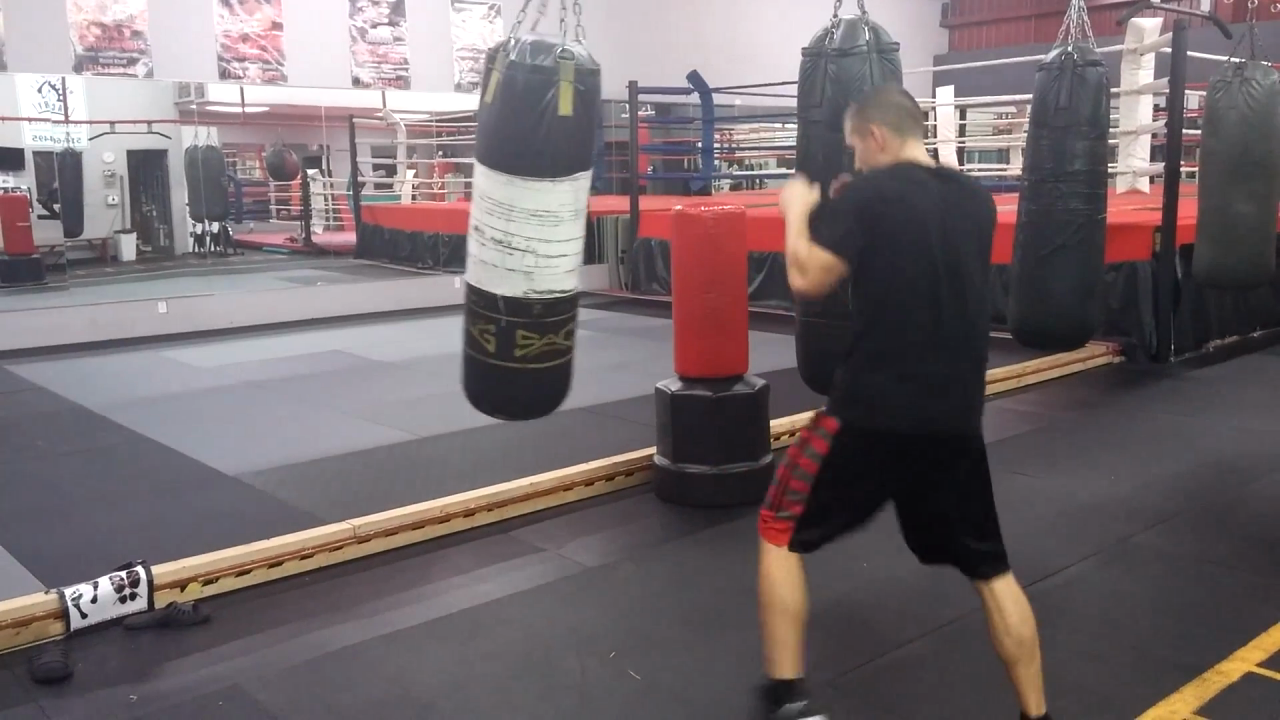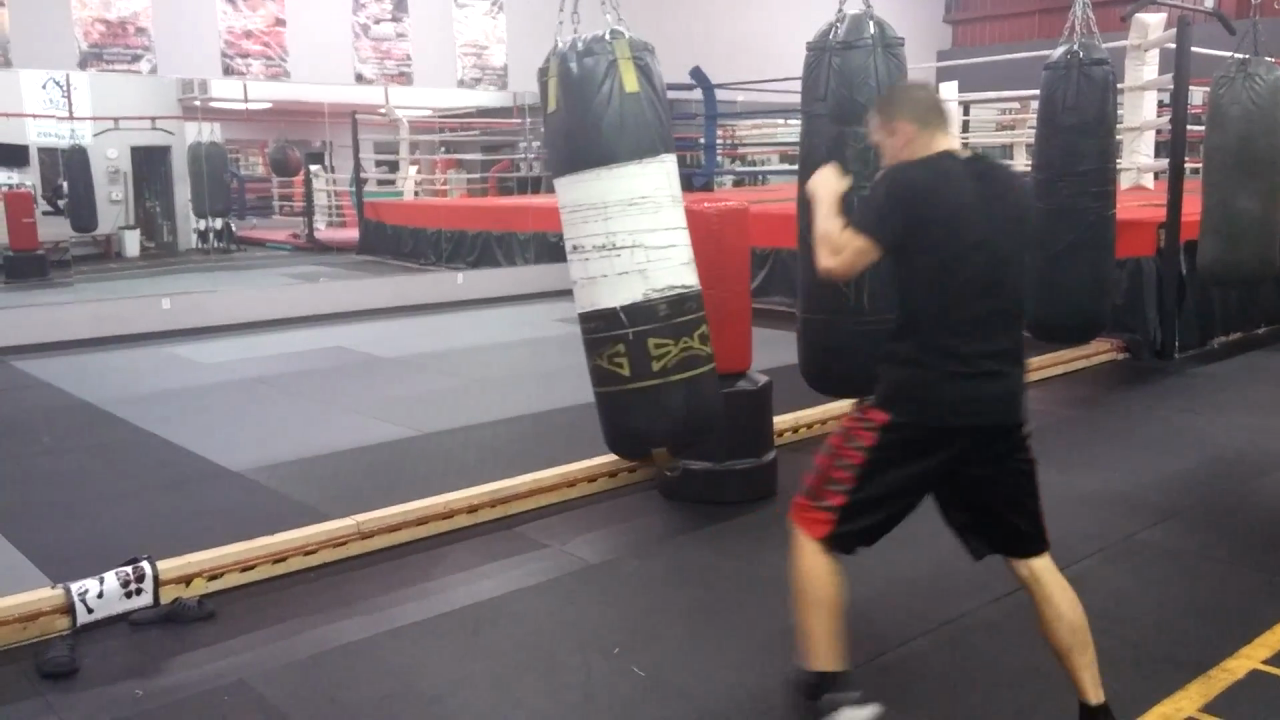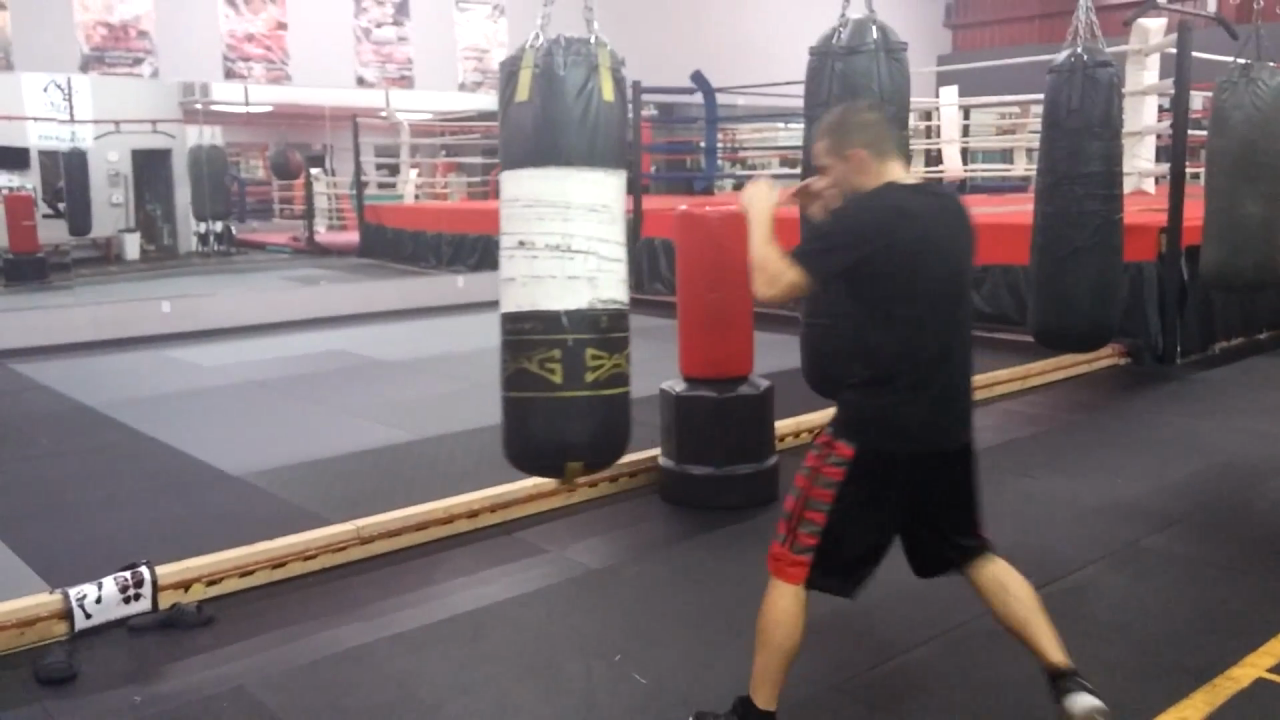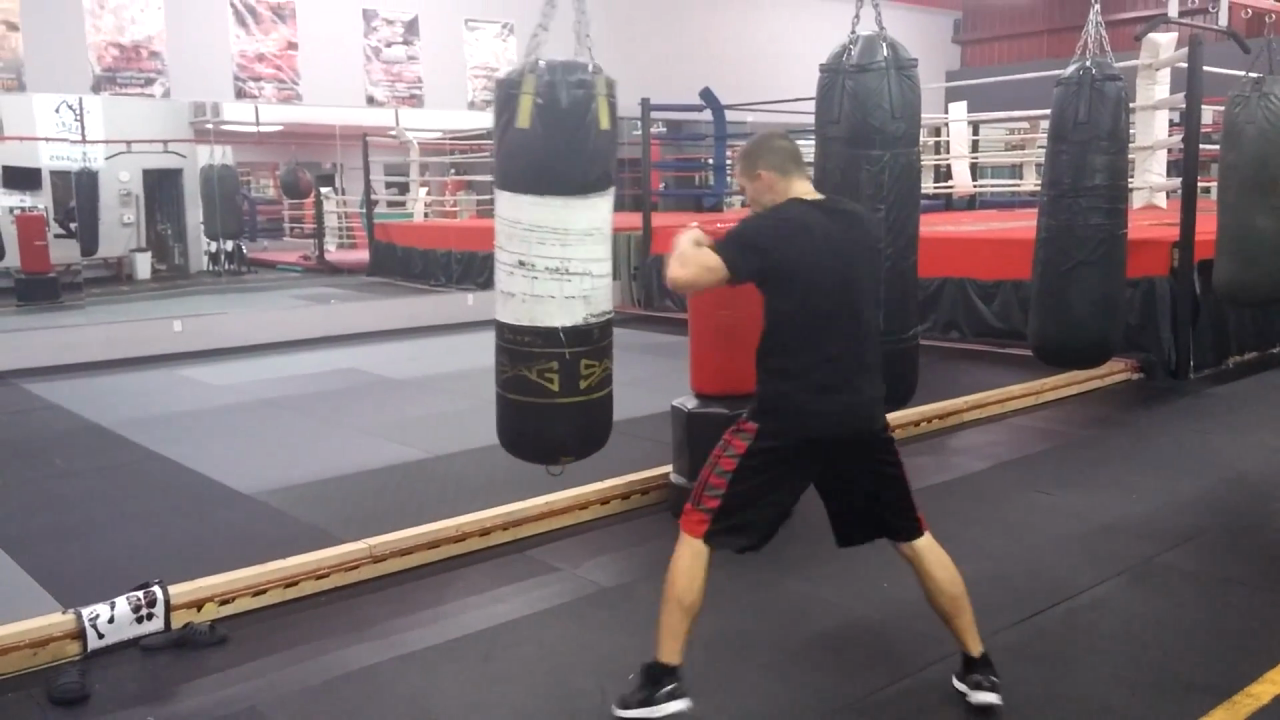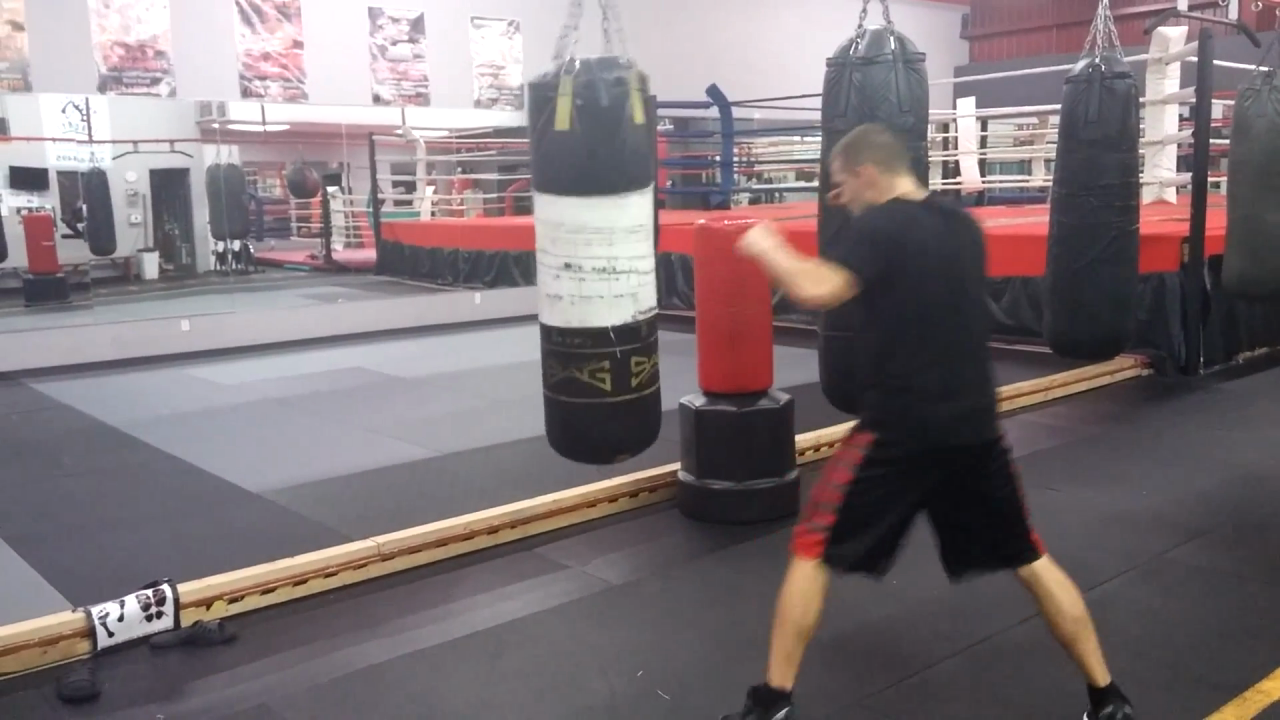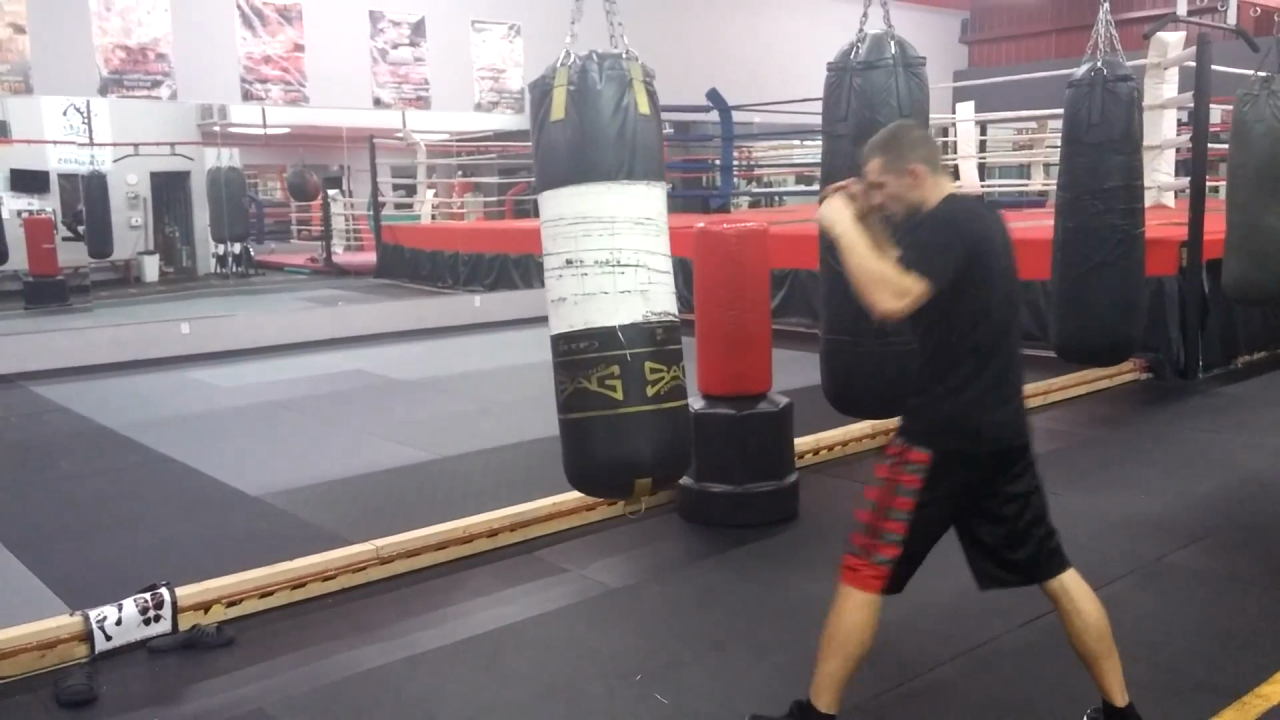
dt=0.7s
person 1, frame 1
left shoulder: (868, 192)
right shoulder: (976, 200)
left elbow: (807, 281)
left wrist: (798, 212)
left hip: (870, 413)
right hip: (955, 417)
left knee: (780, 535)
right knee: (989, 573)
person 1, frame 2
left shoulder: (908, 182)
right shoulder: (1012, 190)
left elbow: (835, 261)
left wrist: (826, 194)
left hip: (916, 403)
right hip: (998, 406)
left knee: (813, 526)
right knee: (1032, 562)
person 1, frame 3
left shoulder: (857, 221)
right shoulder: (949, 211)
left elbow: (772, 286)
left wrist: (759, 213)
left hip: (872, 430)
right hip: (947, 426)
left knee: (792, 567)
right knee: (975, 557)
person 1, frame 4
left shoulder: (769, 230)
right shoulder: (861, 224)
left elbow: (685, 277)
left wrist: (686, 242)
left hip: (787, 419)
right hip: (860, 414)
left knee: (697, 530)
right knee: (913, 536)
right ankle: (979, 669)
person 1, frame 5
left shoulder: (878, 226)
right shoulder: (960, 226)
left elbow: (818, 291)
left wrist: (765, 246)
left hip: (896, 429)
right hip: (974, 426)
left knee: (811, 551)
right knee: (1027, 559)
person 1, frame 6
left shoulder: (945, 223)
right shoulder: (978, 219)
left elbow: (892, 301)
right elbow: (913, 280)
left wrist: (843, 228)
right wrist: (867, 220)
left hip: (942, 436)
right hip: (1002, 431)
left knee: (865, 576)
right knee: (1053, 571)
